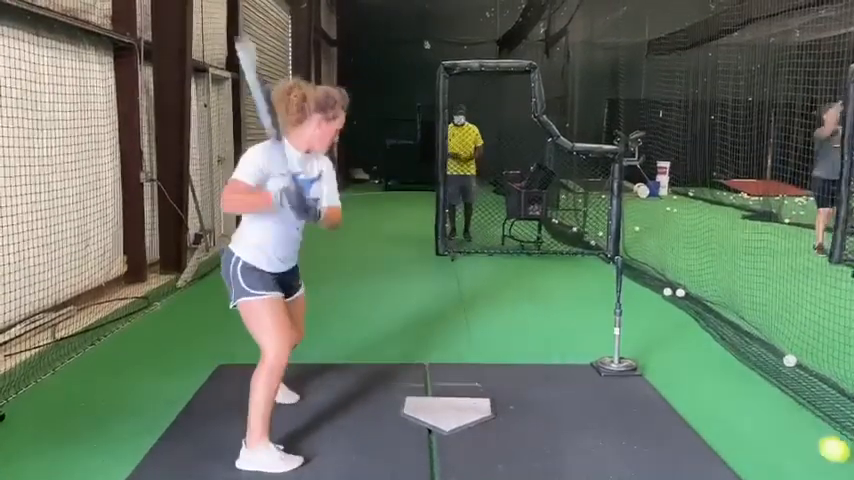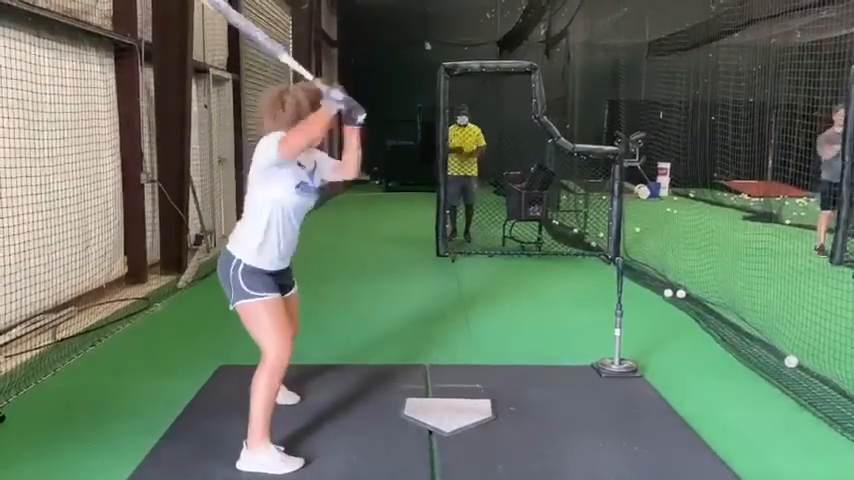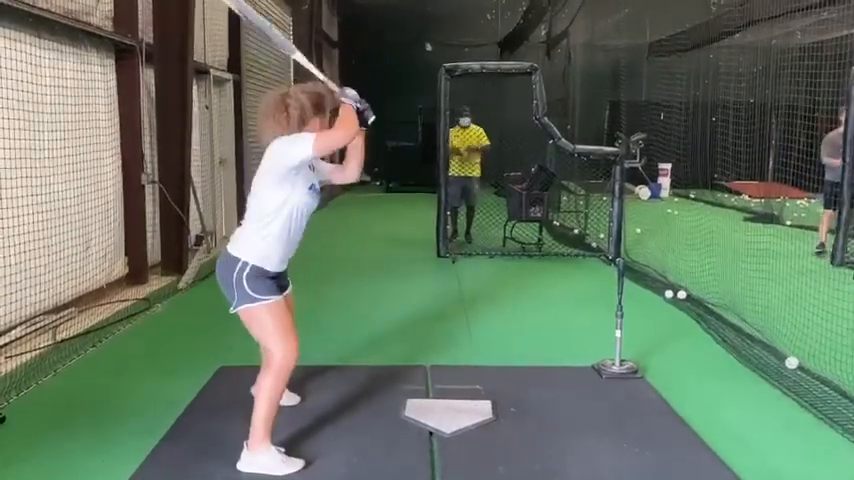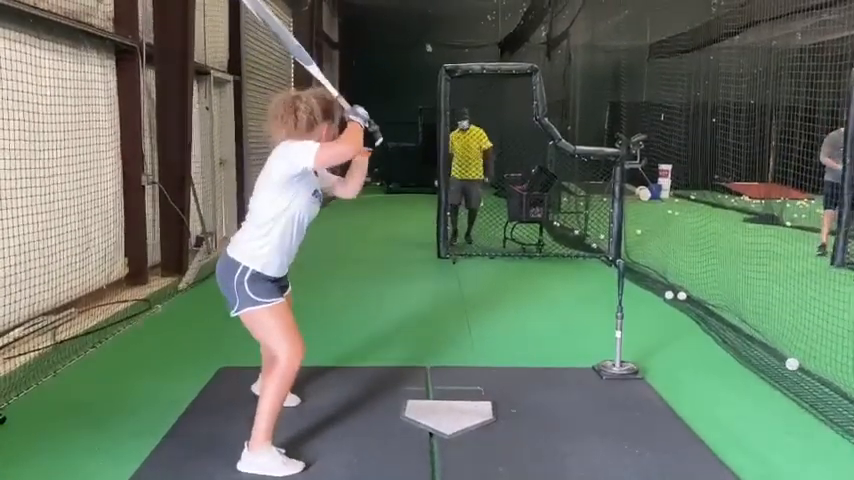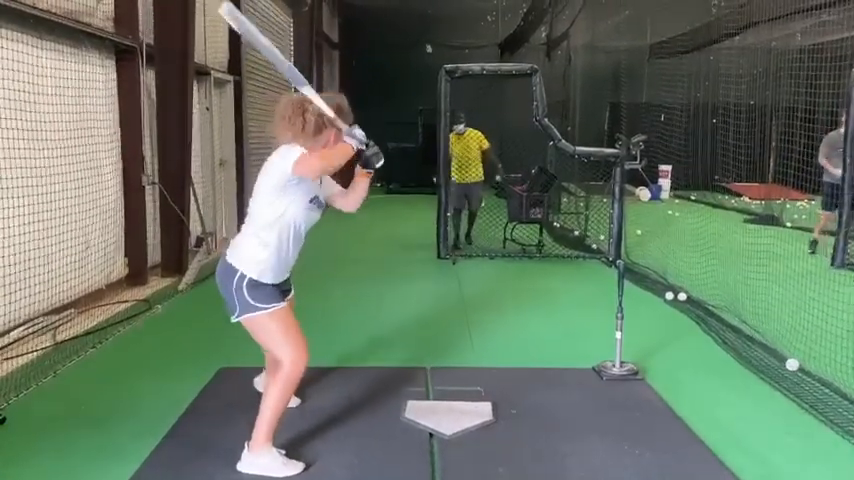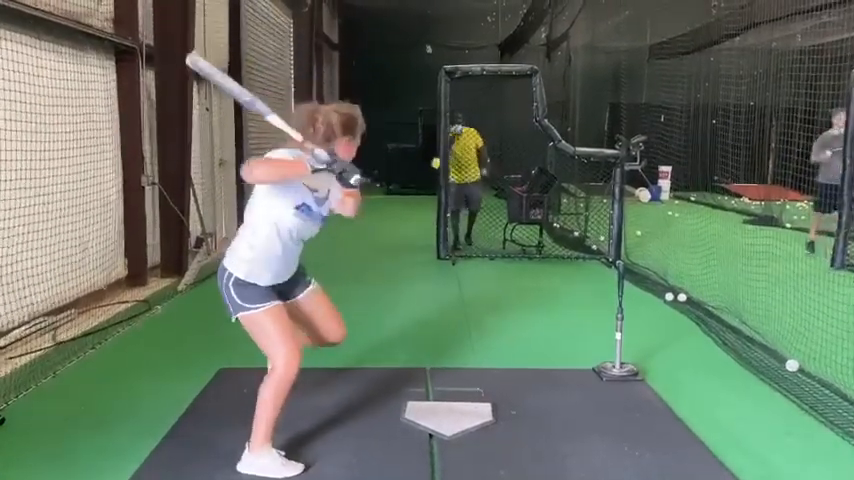
dt=0.3s
person 1, frame 1
left shoulder: (323, 165)
right shoulder: (263, 154)
left elbow: (334, 217)
right elbow: (230, 201)
left wrist: (319, 212)
right wrist: (280, 201)
left hip: (285, 266)
right hip: (248, 264)
left knee: (294, 336)
right knee: (276, 351)
left ankle: (271, 383)
right ankle: (255, 447)
person 1, frame 2
left shoulder: (315, 158)
right shoulder: (273, 144)
left elbow: (349, 169)
right elbow: (295, 143)
left wrist: (352, 123)
right wrist: (329, 105)
left hip: (278, 264)
right hip: (246, 265)
left knee: (288, 332)
right knee: (277, 350)
left ankle: (269, 384)
right ankle: (256, 449)
person 1, frame 3
left shoulder: (308, 162)
right shoulder: (286, 149)
left elbow: (349, 173)
right elbow: (344, 134)
left wrist: (360, 124)
right wrist: (348, 104)
left hip: (269, 266)
right hip: (245, 268)
left knee: (280, 333)
right knee: (285, 351)
left ankle: (265, 384)
right ankle: (257, 450)
person 1, frame 4
left shoulder: (310, 166)
right shoulder: (292, 153)
left elbow: (349, 189)
right elbow: (345, 149)
left wrist: (365, 147)
right wrist: (355, 121)
left hip: (268, 268)
right hip: (245, 271)
left knee: (278, 334)
right knee: (290, 353)
left ankle: (266, 383)
person 1, frame 5
left shoulder: (317, 174)
right shoulder: (288, 156)
left elbow: (349, 203)
right elbow: (315, 164)
left wrist: (366, 166)
right wrist: (352, 145)
left hip: (274, 273)
right hip: (246, 277)
left knee: (285, 339)
right knee: (294, 359)
left ankle: (268, 380)
person 1, frame 6
left shoulder: (326, 181)
right shoulder: (286, 160)
left elbow: (349, 209)
right elbow: (250, 171)
left wrist: (352, 186)
right wrist: (310, 163)
left hip: (286, 274)
right hip: (245, 278)
left knee: (334, 334)
right knee: (287, 360)
left ankle: (279, 354)
person 2, frame 1
left shoulder: (843, 132)
right shoulder: (819, 133)
right elbow: (827, 131)
right wrist: (835, 109)
left hip: (839, 178)
right hip: (822, 178)
left knee: (837, 210)
right knee: (823, 211)
right ankle: (819, 243)
person 2, frame 2
right shoulder: (825, 137)
right elbow: (825, 155)
right wrist: (839, 146)
right hip: (829, 181)
right knee: (826, 213)
right ankle: (820, 244)
person 2, frame 3
right shoulder: (831, 137)
right elbow: (824, 159)
right wrist: (841, 163)
right hip: (833, 180)
right knee: (829, 212)
right ankle: (821, 242)
person 2, frame 4
right shoulder: (833, 136)
right elbow: (823, 158)
right wrist: (838, 166)
right hip: (833, 180)
right knee: (829, 212)
right ankle: (823, 243)
person 2, frame 5
right shoulder: (831, 137)
right elbow: (821, 158)
right wrist: (832, 170)
right hip: (832, 181)
right knee: (828, 214)
right ankle: (815, 238)
person 2, frame 6
right shoulder: (823, 138)
right elbow: (813, 159)
right wrist: (821, 156)
left hip: (843, 184)
right hip: (826, 183)
right knee: (820, 214)
right ankle: (811, 240)
person 3, frame 1
left shoulder: (473, 130)
right shoulder: (447, 130)
left elbow: (480, 148)
left wrist: (473, 156)
right wrist: (451, 155)
left hip: (469, 172)
right hip: (452, 172)
left knee: (468, 203)
right knee: (451, 202)
left ankle: (467, 230)
right ankle: (453, 229)
person 3, frame 2
left shoulder: (476, 130)
right shoulder: (449, 131)
left elbow: (482, 148)
left wrist: (475, 152)
right wrist: (453, 149)
left hip: (470, 173)
right hip: (453, 173)
left knee: (469, 204)
right knee: (452, 203)
left ankle: (467, 231)
right ankle: (453, 230)
person 3, frame 3
left shoulder: (478, 131)
right shoulder: (452, 132)
left elbow: (486, 147)
left wrist: (476, 148)
right wrist: (452, 151)
left hip: (472, 174)
right hip: (455, 174)
left knee: (471, 205)
right knee: (453, 204)
left ankle: (468, 232)
right ankle: (454, 230)
person 3, frame 4
left shoulder: (479, 133)
right shoulder: (453, 135)
left elbow: (489, 152)
left wrist: (489, 171)
left hip: (474, 177)
right hip: (456, 176)
left knee: (473, 208)
right knee: (453, 205)
left ankle: (468, 233)
right ankle: (454, 232)
person 3, frame 5
left shoulder: (477, 135)
right shoulder: (450, 138)
left elbow: (488, 152)
left wrist: (498, 168)
left hip: (475, 179)
right hip: (457, 179)
left knee: (473, 209)
right knee: (457, 209)
left ankle: (468, 234)
right ankle: (456, 238)
person 3, frame 6
left shoulder: (472, 133)
left elbow: (482, 149)
left wrist: (484, 165)
left hip: (473, 178)
right hip: (455, 180)
left knee: (474, 209)
right knee: (455, 210)
left ankle: (468, 234)
right ankle: (456, 239)
